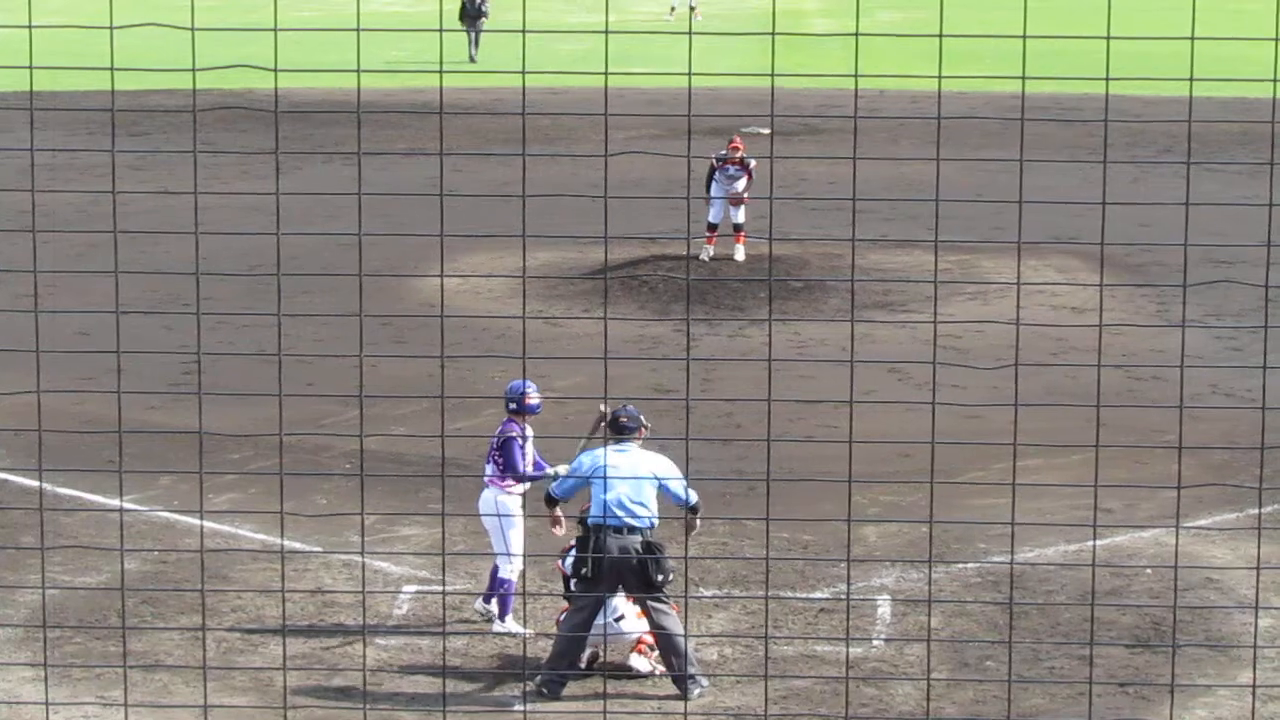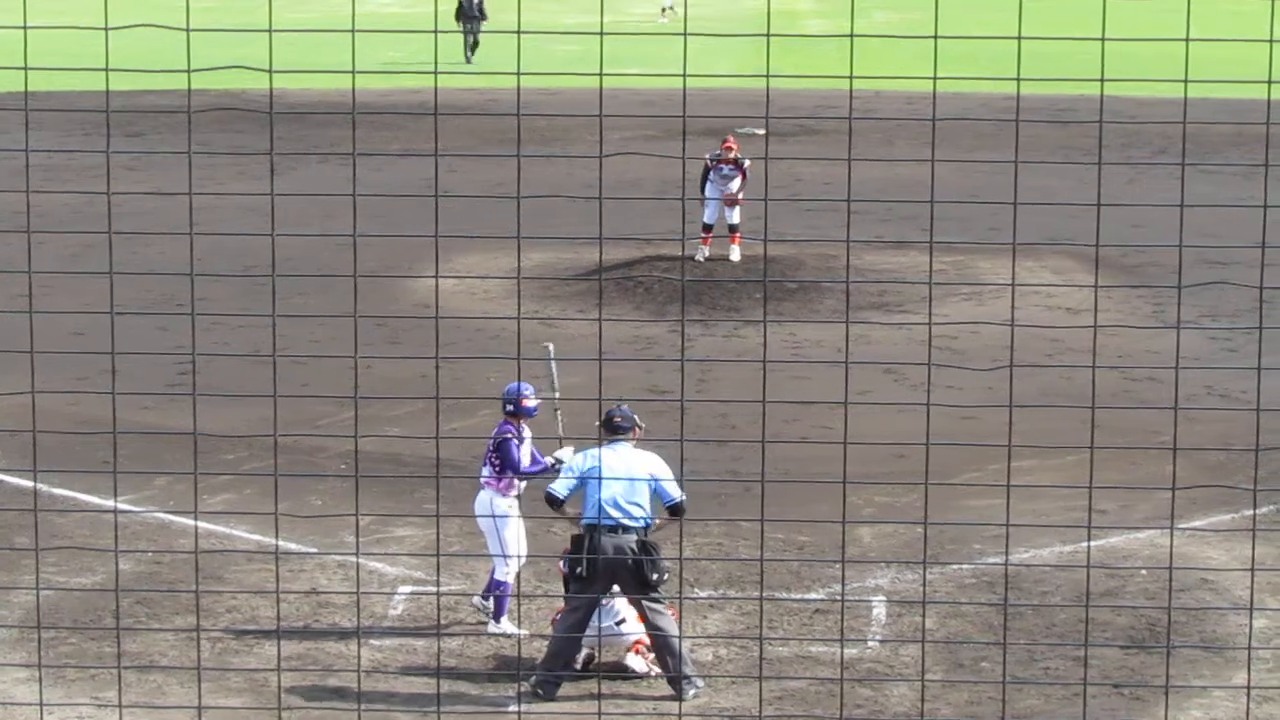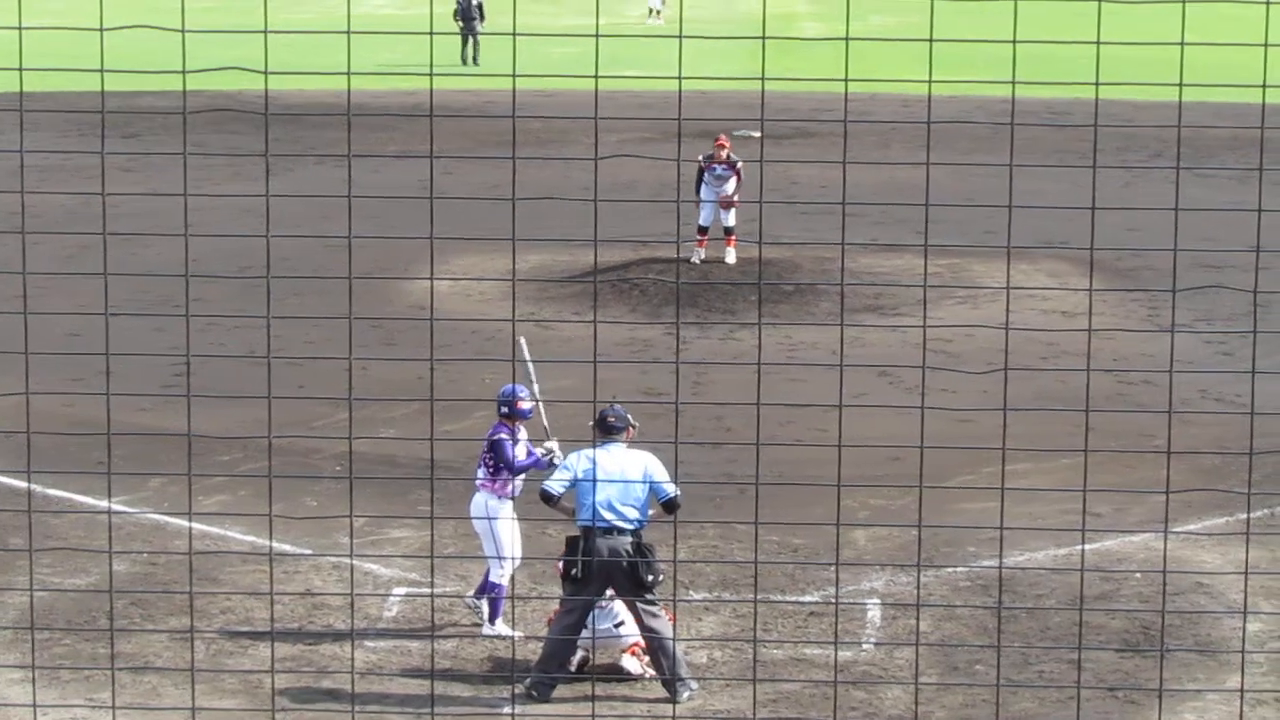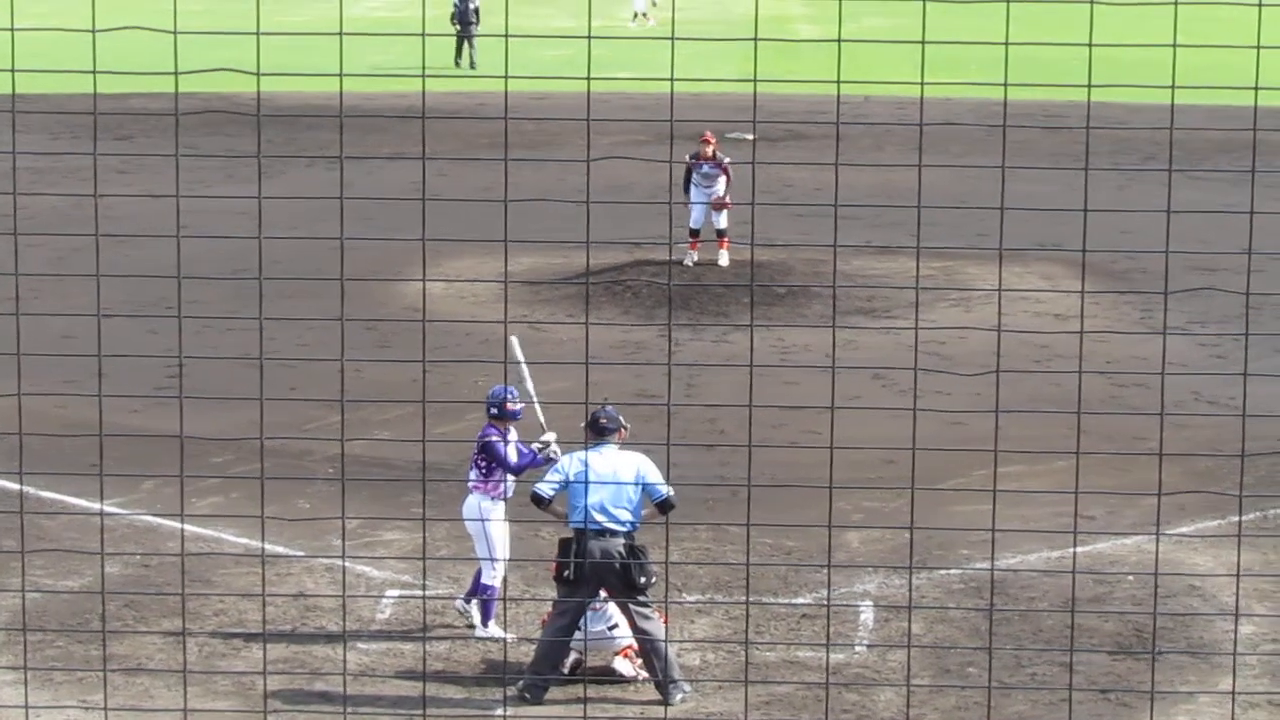
dt=0.2s
person 1, frame 1
left shoulder: (590, 459)
right shoulder: (656, 461)
left elbow: (555, 495)
right elbow: (690, 502)
left wrist: (555, 514)
right wrist: (693, 519)
left hip: (600, 545)
right hip: (638, 547)
left knee: (578, 615)
right knee: (662, 615)
left ankle: (551, 682)
right ankle: (690, 681)
person 1, frame 2
left shoulder: (586, 458)
right shoulder: (650, 460)
left elbow: (553, 497)
right elbow: (677, 506)
left wrist: (573, 518)
right wrist: (657, 523)
left hip: (595, 544)
right hip: (633, 545)
left knee: (573, 615)
right knee: (657, 614)
left ankle: (546, 681)
right ankle: (685, 682)
person 1, frame 3
left shoulder: (579, 458)
right shoulder: (645, 460)
left elbow: (548, 493)
right elbow: (672, 503)
left wrist: (574, 512)
left hip: (589, 547)
right hip: (628, 548)
left knee: (568, 617)
right knee: (652, 616)
left ankle: (541, 684)
right ankle: (679, 684)
person 1, frame 4
left shoulder: (571, 460)
right shoulder: (637, 461)
left elbow: (539, 496)
right elbow: (667, 502)
left wrist: (566, 515)
right wrist: (638, 517)
left hip: (582, 549)
right hip: (620, 550)
left knee: (561, 619)
right knee: (645, 618)
left ankle: (534, 685)
right ankle: (672, 686)
person 2, frame 1
left shoulder: (522, 428)
right shoulder: (510, 432)
left elbow: (534, 461)
right elbow: (518, 473)
left wrist: (559, 472)
right wrist: (553, 472)
left hip: (507, 499)
right hip: (500, 500)
left knee: (506, 556)
right knee: (512, 560)
left ankle: (487, 602)
right ankle: (503, 621)
person 2, frame 2
left shoulder: (522, 430)
right shoulder: (506, 434)
left elbow: (535, 461)
right elbow: (519, 471)
left wrist: (556, 461)
right wrist: (553, 460)
left hip: (507, 502)
right hip: (495, 503)
left knee: (517, 557)
right knee: (508, 563)
left ankle: (485, 599)
right ankle: (498, 622)
person 2, frame 3
left shoulder: (518, 432)
right shoulder: (500, 435)
left elbow: (533, 461)
right elbow: (515, 467)
left wrist: (551, 457)
right wrist: (541, 451)
left hip: (503, 504)
right hip: (490, 505)
left knee: (512, 559)
right knee: (502, 565)
left ankle: (478, 597)
right ankle: (493, 624)
person 2, frame 4
left shoulder: (508, 432)
right shoulder: (489, 436)
left elbow: (528, 460)
right elbow: (514, 467)
left wrist: (548, 455)
right wrist: (538, 447)
left hip: (494, 505)
right hip: (483, 506)
left knee: (494, 562)
right knee: (494, 567)
left ankle: (467, 601)
right ankle: (486, 626)
